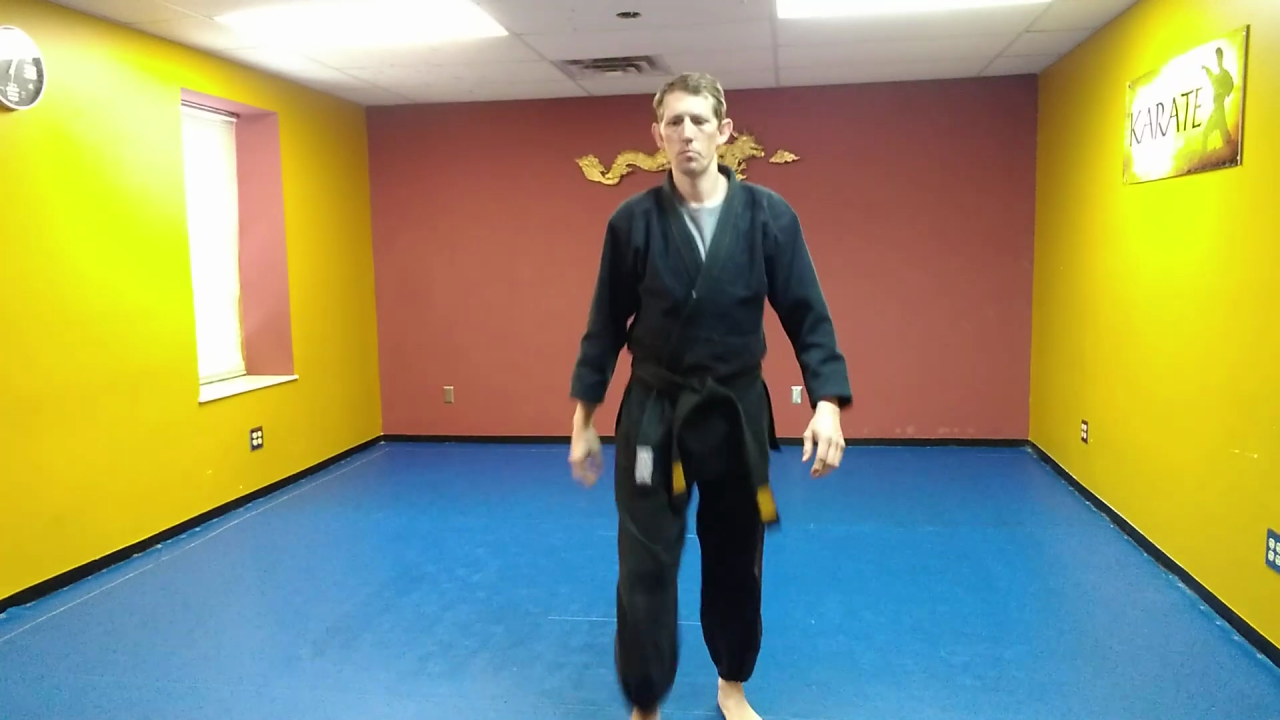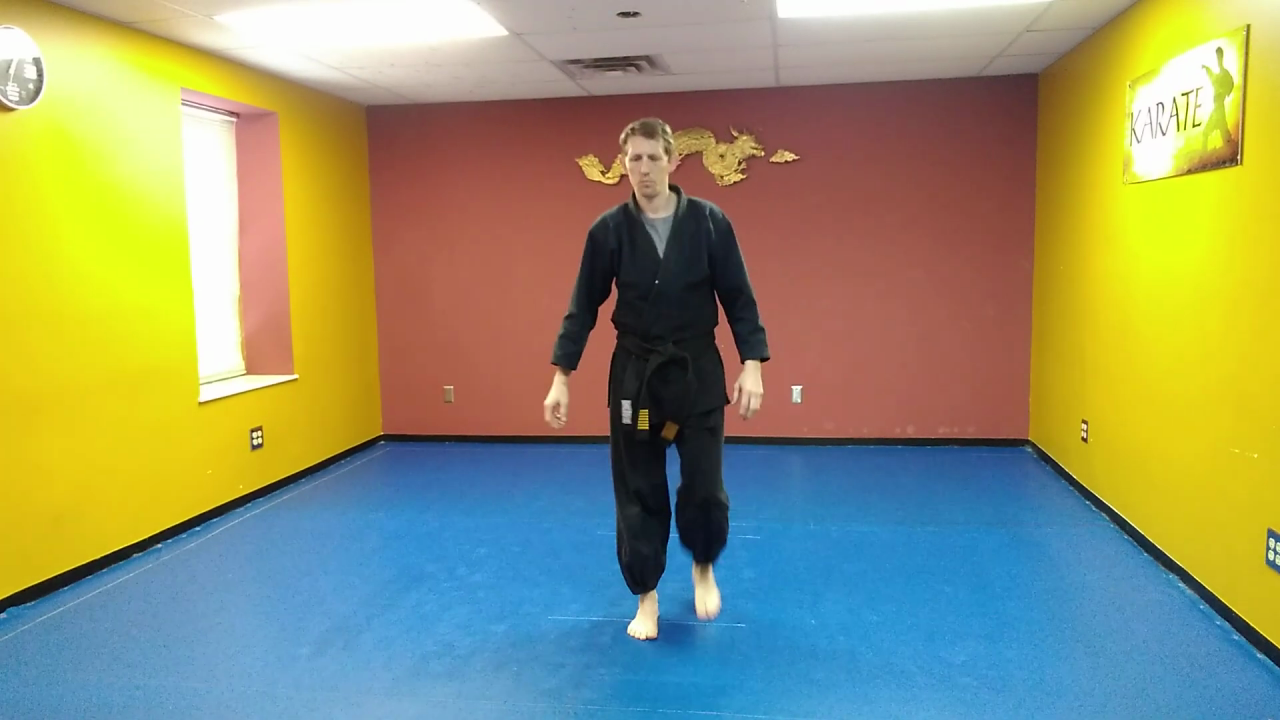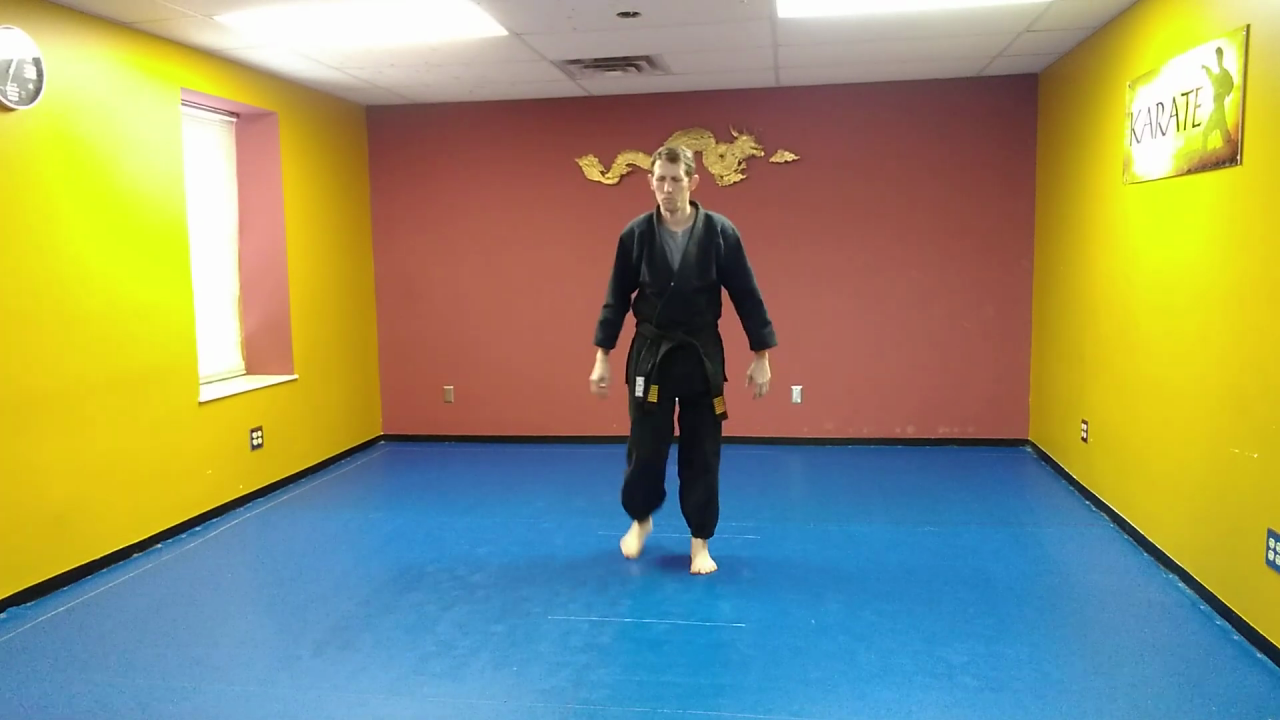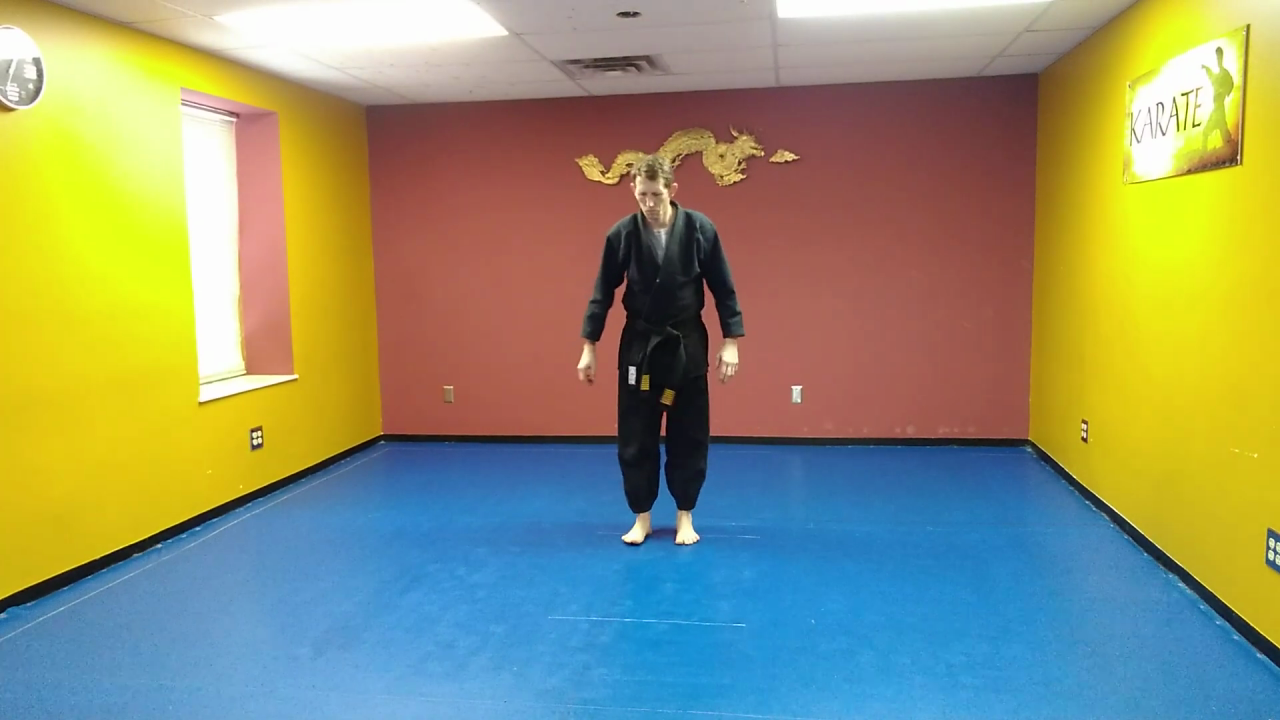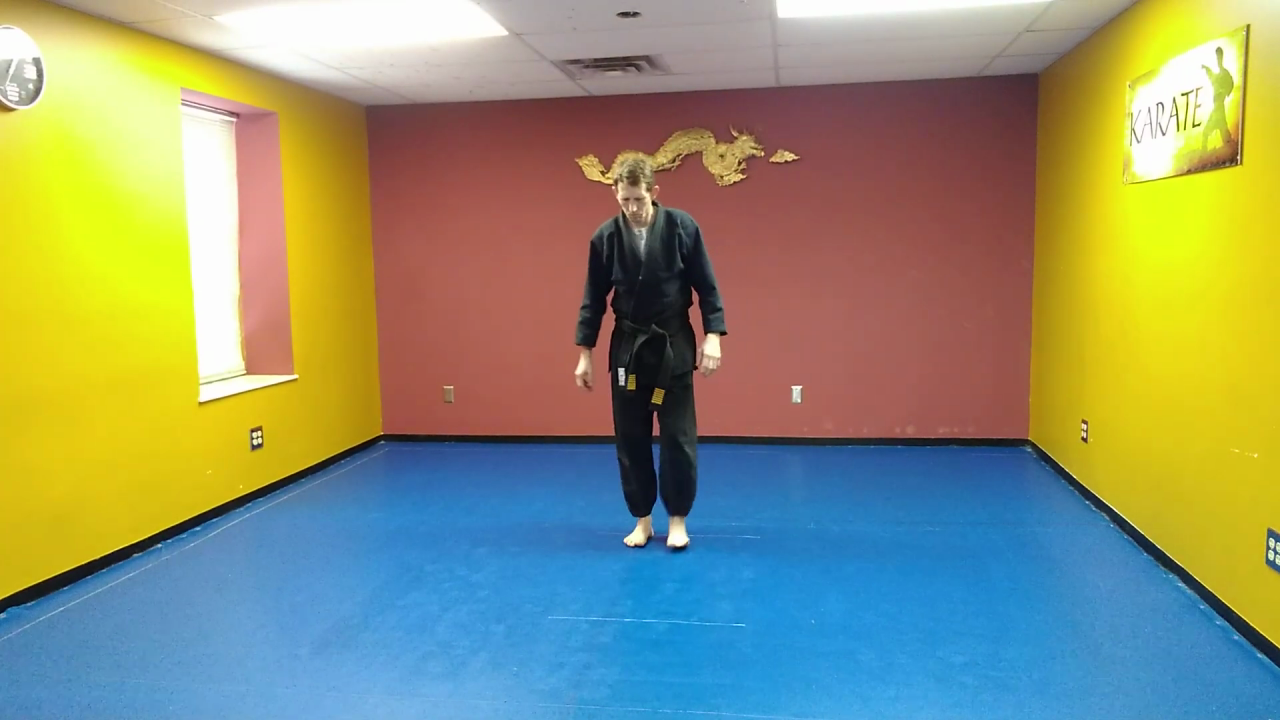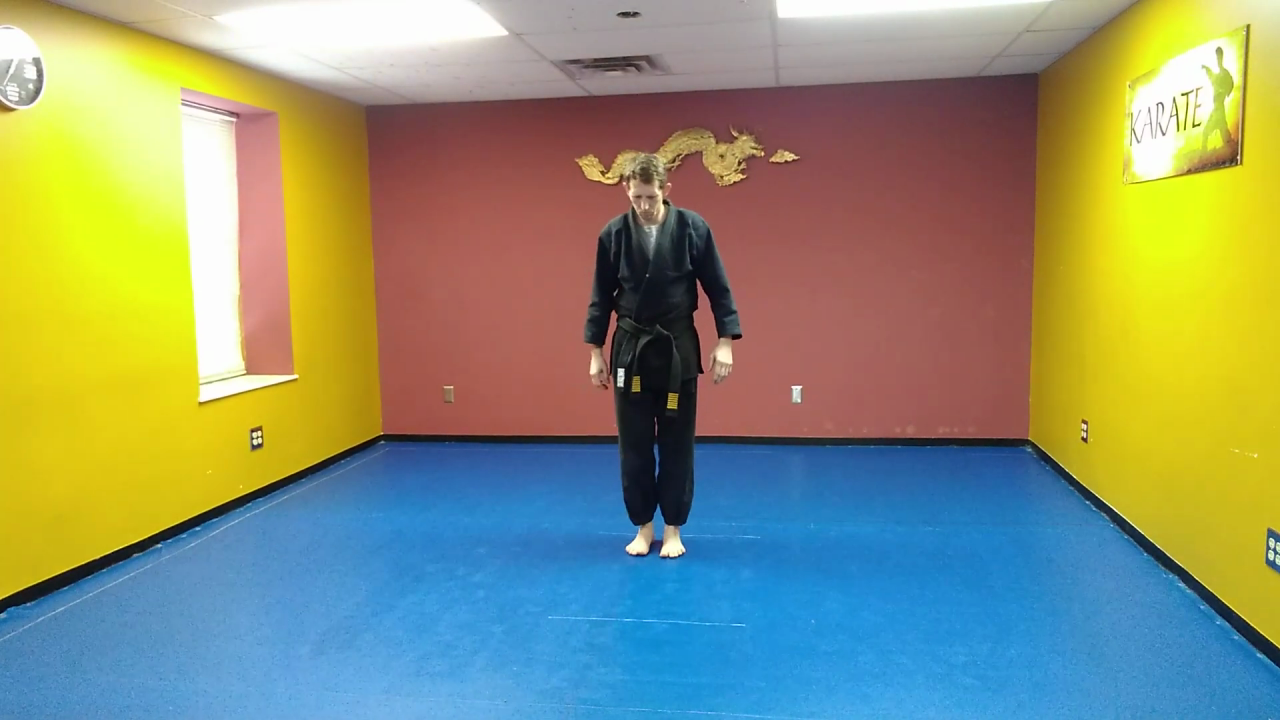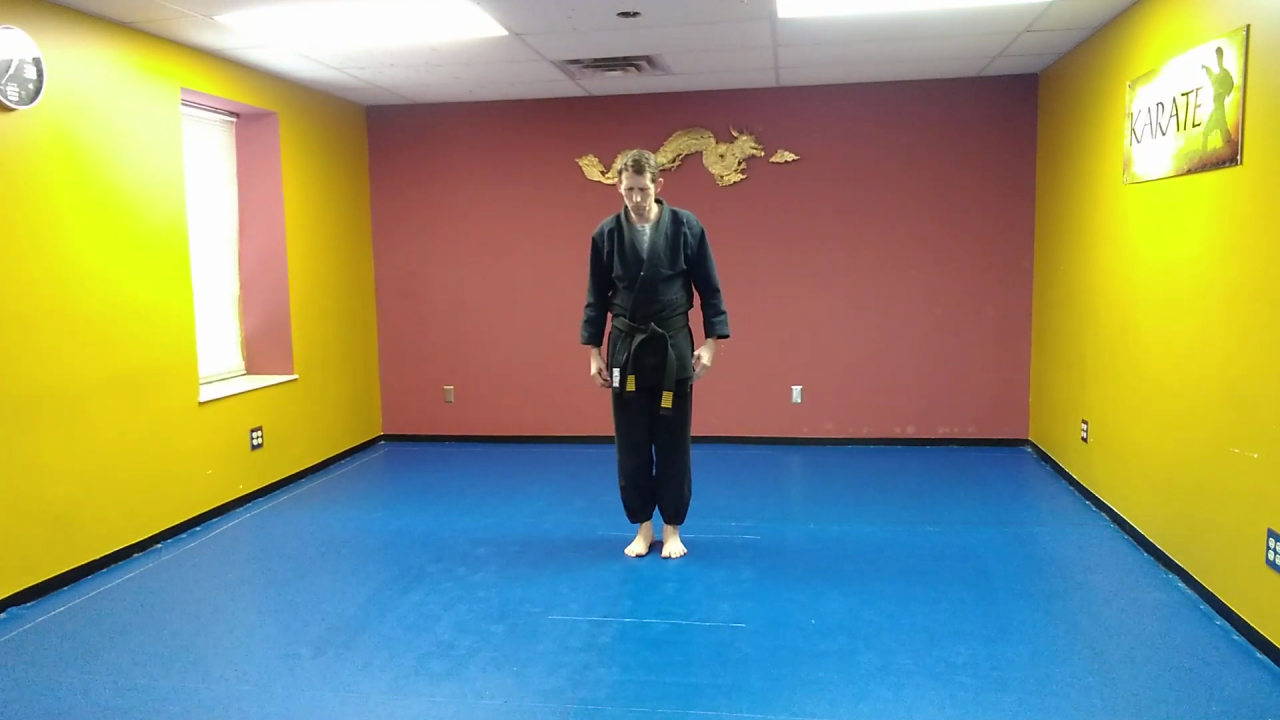
dt=0.7s
person 1, frame 1
left shoulder: (768, 216)
right shoulder: (633, 221)
left elbow: (807, 318)
right elbow: (604, 324)
left wrist: (827, 405)
right wrist: (582, 418)
left hip: (737, 411)
right hip: (654, 412)
left knee: (735, 565)
right knee: (646, 574)
person 1, frame 2
left shoulder: (709, 222)
right shoulder: (608, 230)
left elbow: (739, 299)
right elbow: (583, 307)
left wrist: (752, 364)
right wrist: (561, 376)
left hip: (697, 369)
right hip: (635, 371)
left knee: (704, 486)
right knee: (638, 490)
left ankle: (703, 571)
right ankle: (647, 598)
person 1, frame 3
left shoulder: (720, 232)
right shoulder: (635, 234)
left elbow: (747, 297)
right elbow: (616, 298)
left wrist: (761, 356)
right wrist: (602, 356)
left hip: (701, 354)
right hip: (650, 353)
left knee: (701, 454)
right knee: (645, 451)
left ankle: (700, 543)
right ankle: (640, 523)
person 1, frame 4
left shoulder: (700, 229)
right shoulder: (621, 234)
left elbow: (723, 289)
right elbow: (603, 292)
left wrist: (731, 341)
right wrist: (589, 346)
left hip: (687, 343)
right hip: (640, 344)
left knee: (690, 437)
right knee: (636, 437)
left ankle: (684, 515)
right ankle: (642, 517)
person 1, frame 5
left shoulder: (682, 226)
right shoulder: (605, 237)
left elbow: (707, 286)
right elbow: (594, 299)
left wrist: (712, 335)
right wrist: (585, 353)
left hip: (674, 342)
right hip: (628, 344)
left knee: (678, 436)
right knee: (631, 438)
left ankle: (677, 520)
right ankle: (643, 520)
person 1, frame 6
left shoulder: (693, 228)
right shoulder: (614, 233)
left elbow: (718, 287)
right elbow: (601, 296)
left wrist: (725, 341)
right wrist: (595, 351)
left hip: (677, 347)
right hip: (631, 347)
left knee: (677, 444)
right knee: (634, 445)
left ankle: (672, 529)
right ankle: (644, 526)
person 1, frame 7
left shoulder: (686, 226)
right shoulder: (606, 232)
left elbow: (709, 288)
right elbow: (597, 296)
left wrist: (710, 341)
right wrist: (594, 351)
left hip: (673, 345)
right hip: (626, 345)
left knee: (673, 442)
right knee: (631, 444)
left ankle: (672, 529)
right ankle: (643, 527)
